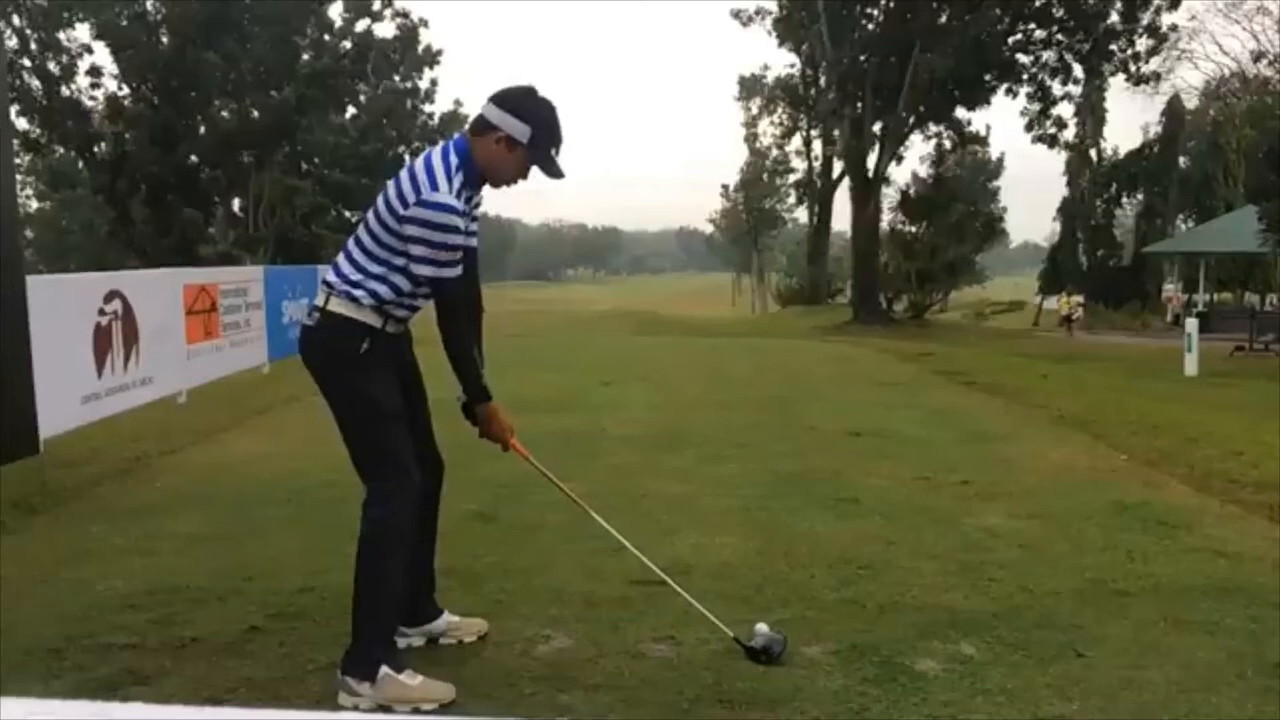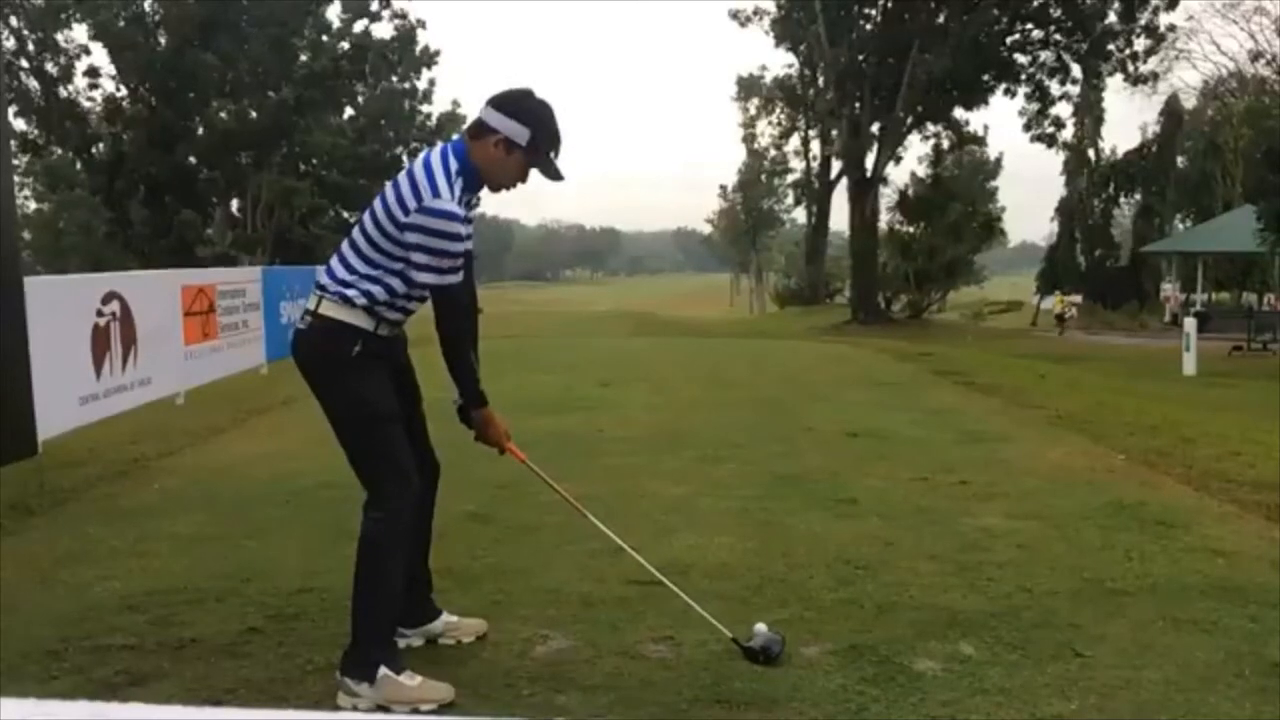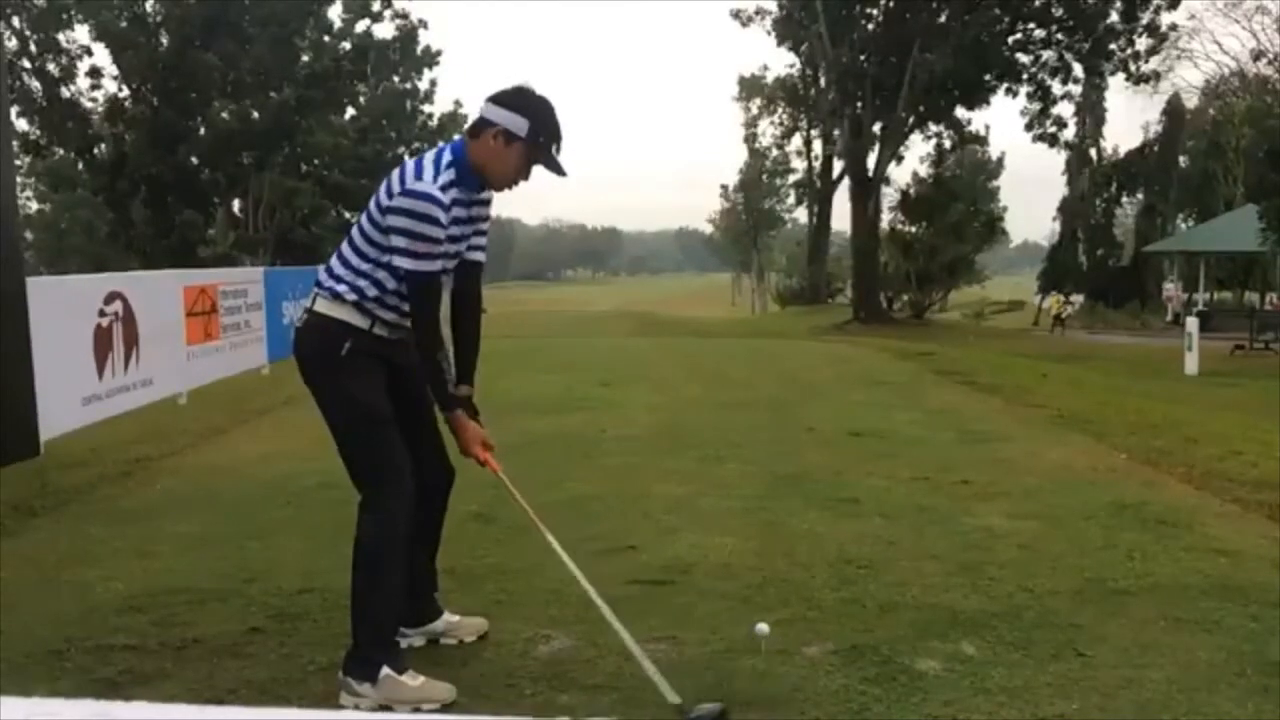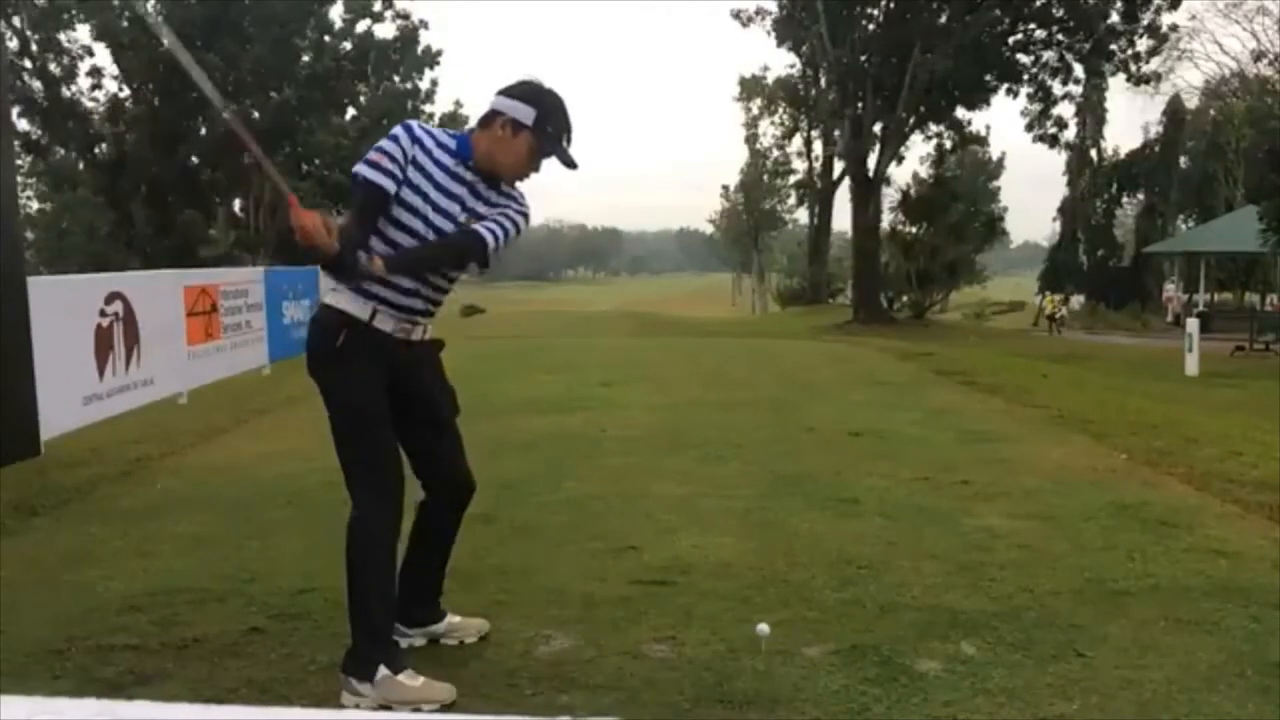
dt=1s
person 1, frame 1
left shoulder: (457, 173)
right shoulder: (439, 197)
left elbow: (466, 292)
right elbow: (450, 309)
left wrist: (476, 389)
right wrist: (480, 399)
left hip: (379, 334)
right hip: (347, 338)
left knee: (425, 470)
right knee: (395, 486)
left ankle: (415, 612)
right ankle: (366, 668)
person 1, frame 2
left shoulder: (452, 171)
right shoulder: (439, 203)
left elbow: (462, 298)
right elbow: (449, 316)
left wrist: (472, 395)
right wrist: (477, 405)
left hip: (373, 337)
right hip: (340, 342)
left knee: (421, 472)
right knee: (394, 490)
left ankle: (413, 613)
right ankle: (366, 669)
person 1, frame 3
left shoulder: (474, 191)
right shoulder: (424, 192)
left elbow: (467, 297)
right elbow: (425, 313)
left wrist: (465, 394)
right wrist: (453, 411)
left hip: (385, 340)
right hip: (340, 340)
left knee: (432, 475)
right knee: (390, 491)
left ankle: (415, 612)
right ankle: (368, 670)
person 1, frame 4
left shoulder: (509, 209)
right shoulder: (412, 141)
left elbow: (447, 255)
right elbow: (361, 219)
left wrist: (374, 266)
right wrist: (335, 242)
left hip: (410, 345)
right hip: (349, 334)
left knee: (451, 482)
right knee: (380, 491)
left ankle: (415, 612)
right ankle: (369, 667)
